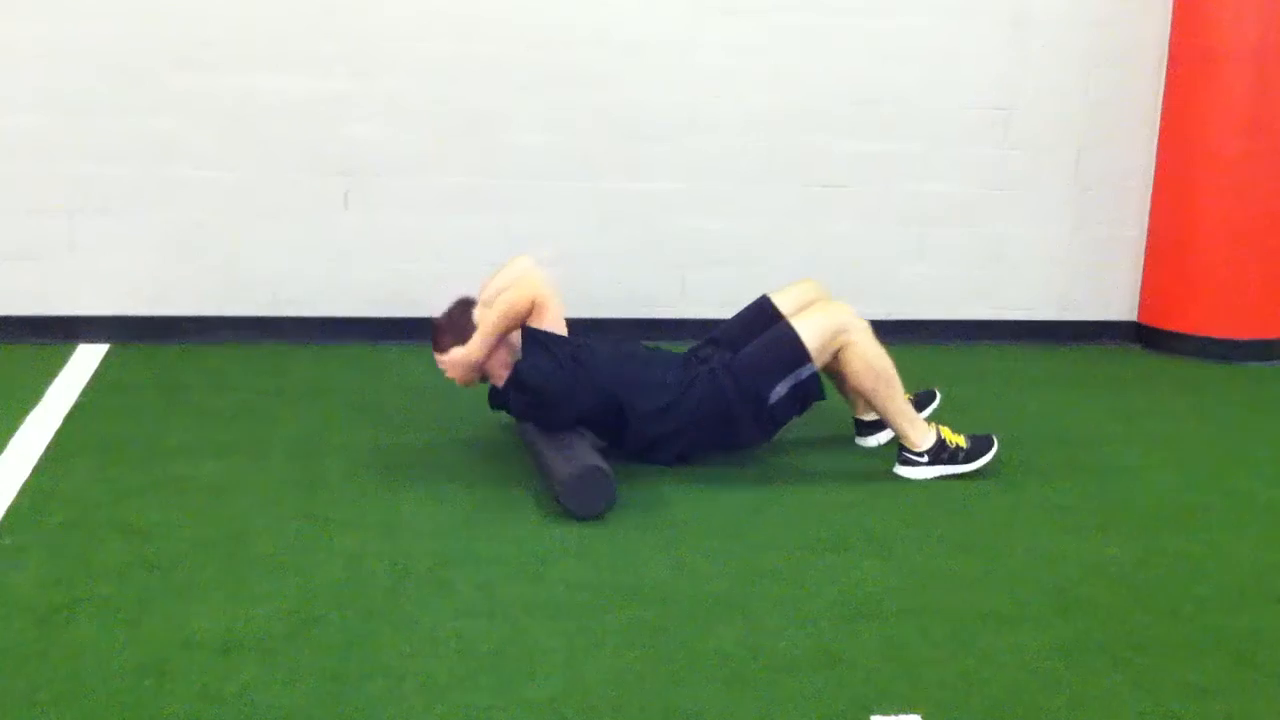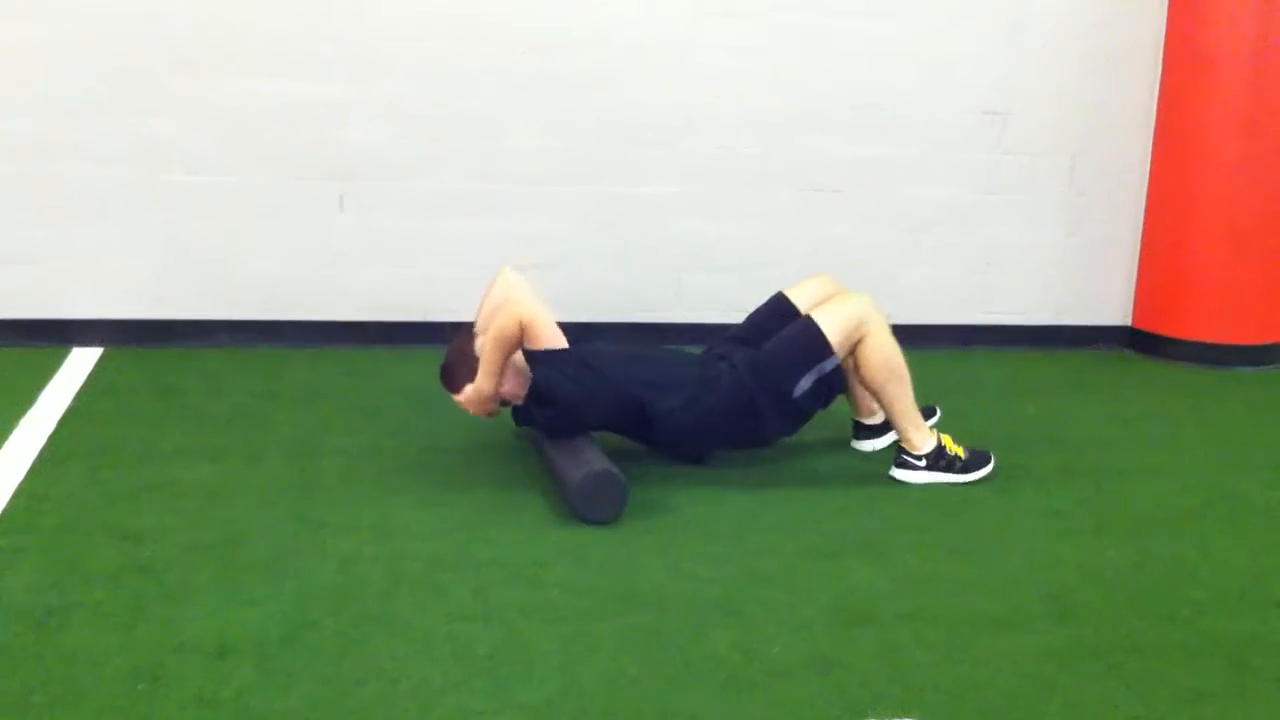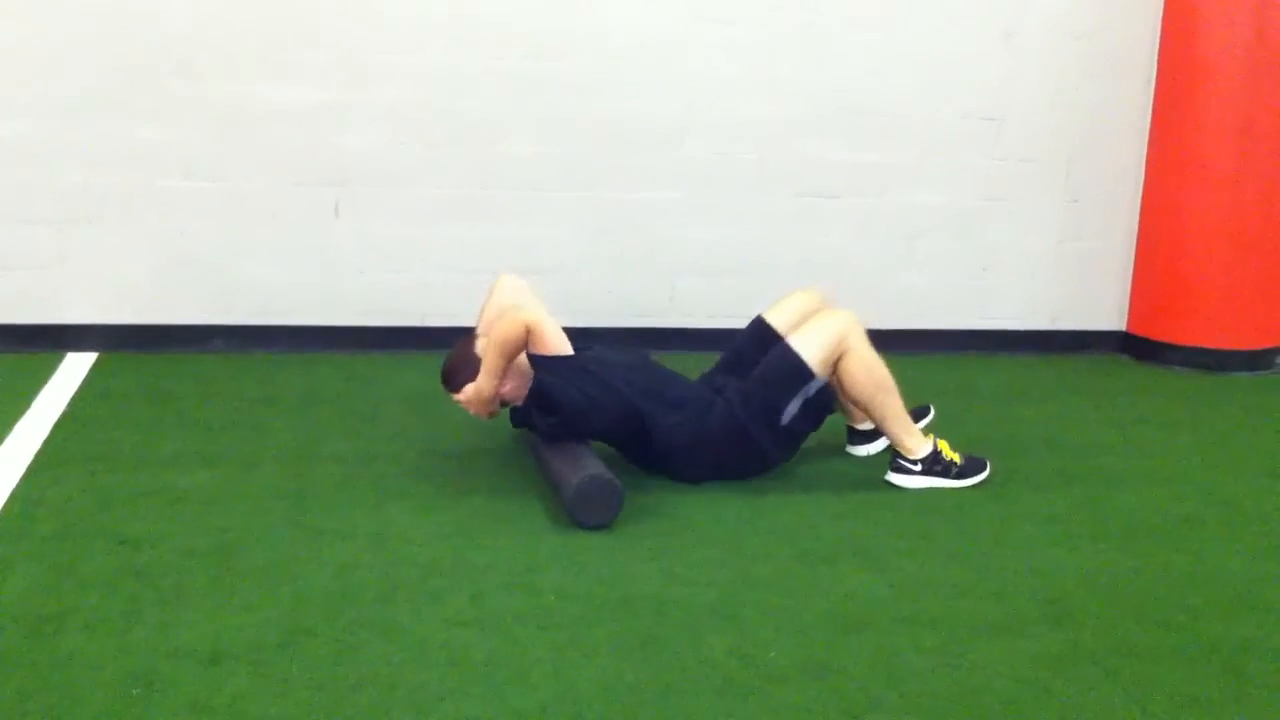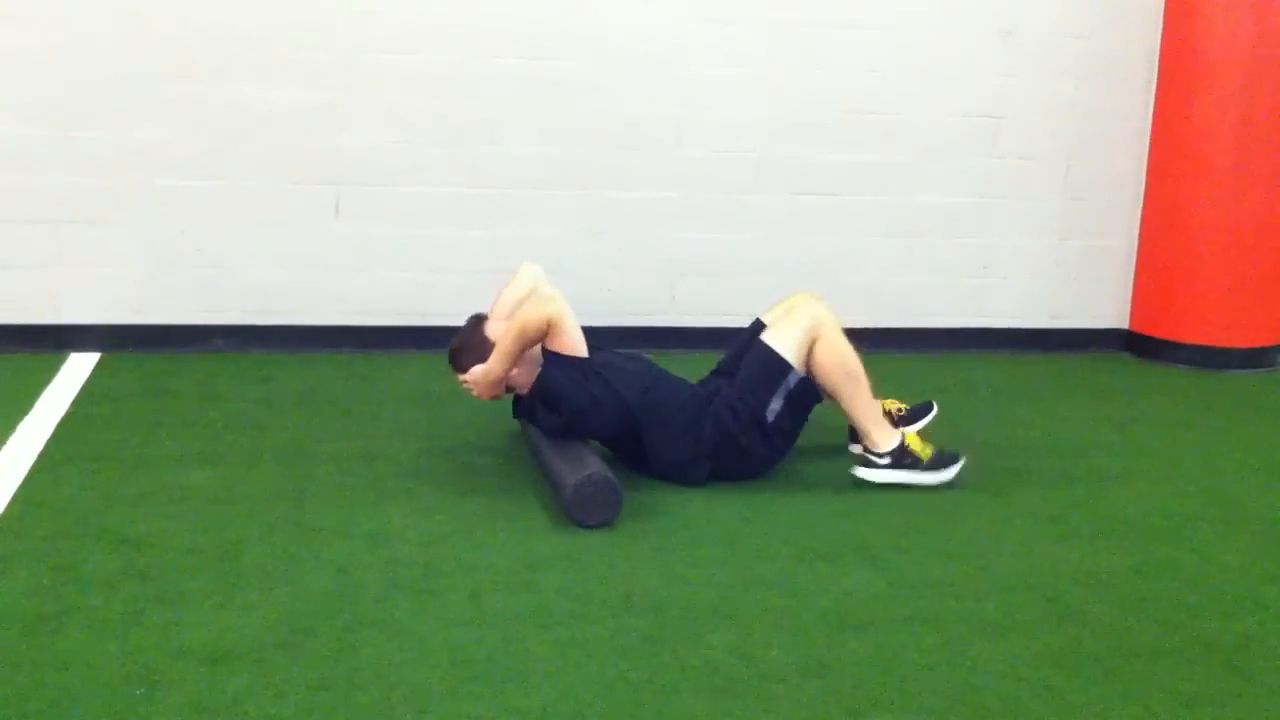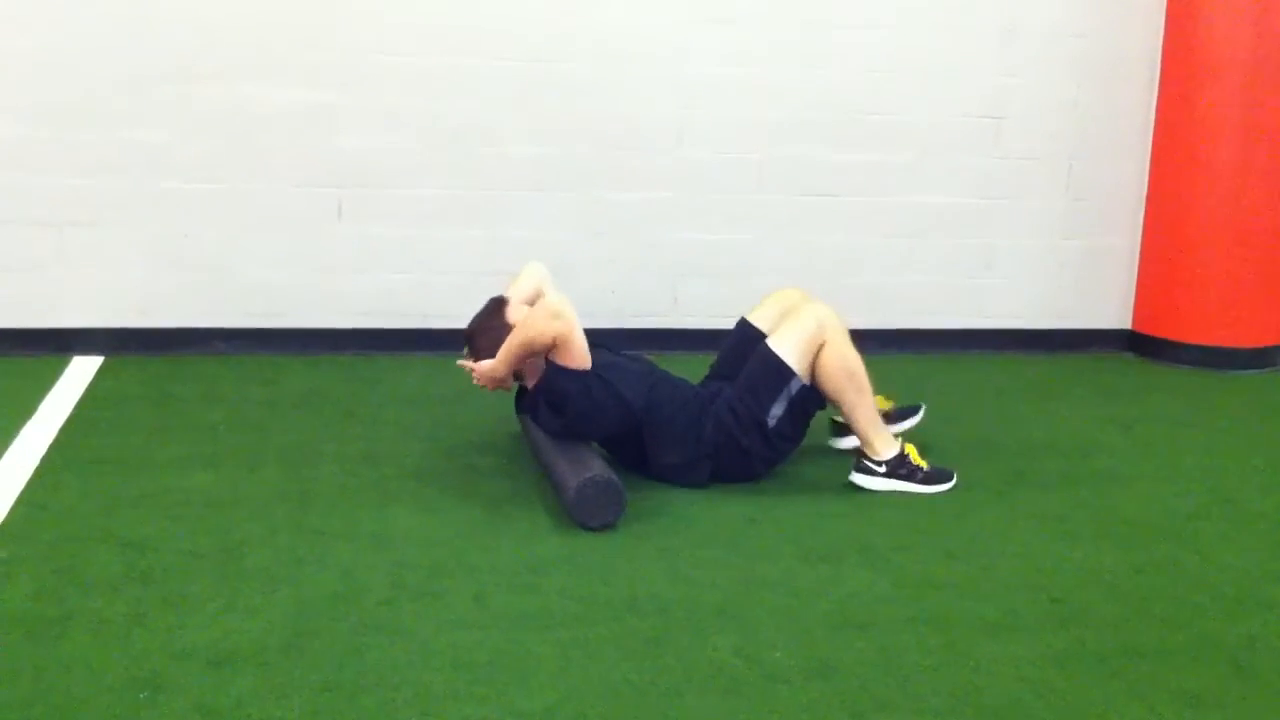
dt=0.3s
person 1, frame 1
left shoulder: (522, 376)
right shoulder: (537, 385)
left elbow: (521, 268)
right elbow: (535, 284)
left wrist: (474, 313)
right wrist: (473, 350)
left hip: (698, 373)
right hip: (716, 405)
left knee: (811, 294)
right knee: (843, 319)
left ankle: (872, 416)
right ankle: (920, 445)
person 1, frame 2
left shoulder: (541, 389)
right shoulder: (555, 397)
left elbow: (510, 283)
right elbow: (519, 308)
left wrist: (473, 347)
right wrist: (485, 386)
left hip: (716, 369)
right hip: (738, 401)
left knee: (825, 288)
right knee: (861, 313)
left ankle: (872, 421)
right ankle: (919, 452)
person 1, frame 3
left shoulder: (540, 394)
right shoulder: (556, 399)
left elbow: (510, 286)
right elbow: (525, 315)
left wrist: (476, 346)
right wrist: (483, 385)
left hip: (712, 398)
right hip: (731, 433)
left knee: (810, 302)
right knee: (841, 328)
left ankle: (866, 426)
right ankle: (916, 455)
person 1, frame 4
left shoulder: (542, 390)
right shoulder: (561, 394)
left elbow: (531, 276)
right elbow: (550, 305)
left wrist: (489, 330)
right wrist: (494, 371)
left hip: (706, 403)
right hip: (729, 437)
left knee: (803, 303)
right knee: (814, 319)
left ankle: (867, 419)
right ankle: (884, 450)
person 1, frame 5
left shoulder: (540, 386)
right shoulder: (564, 396)
left elbow: (536, 275)
right elbow: (558, 314)
left wrist: (494, 331)
right wrist: (500, 366)
left hip: (707, 405)
right hip: (727, 441)
left knee: (791, 300)
right knee: (818, 320)
left ankle: (854, 415)
right ankle: (883, 457)
